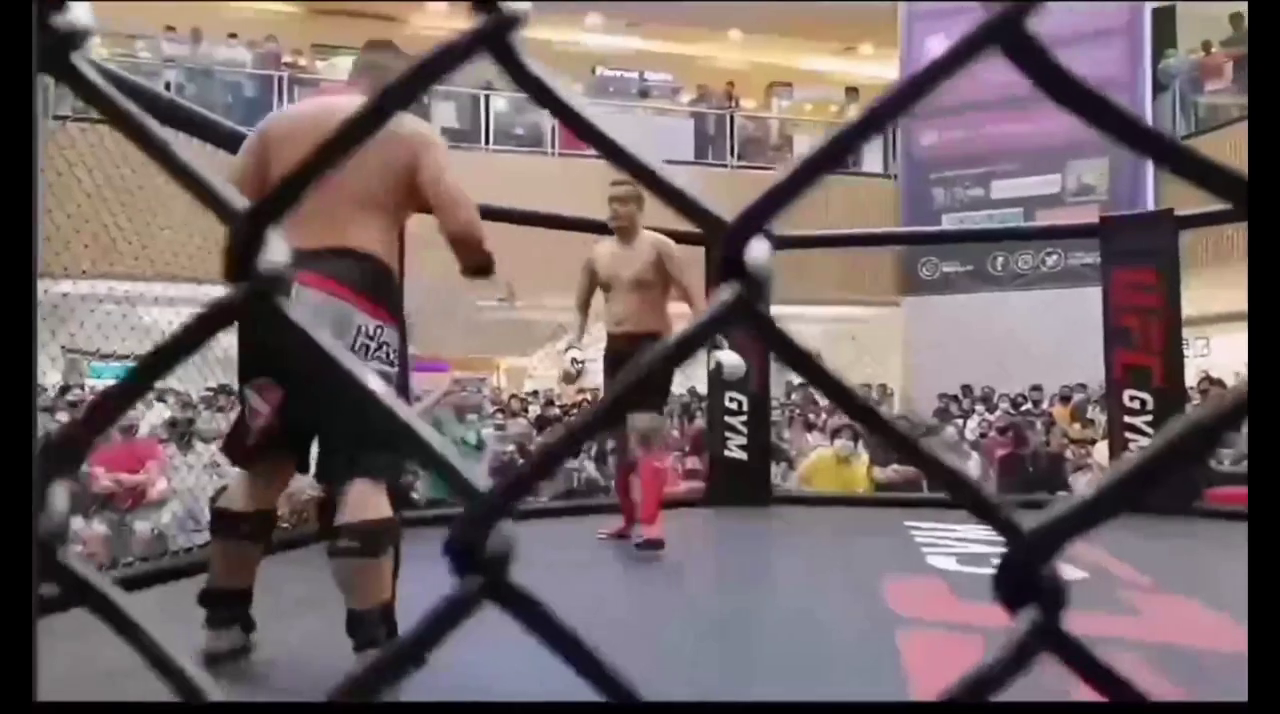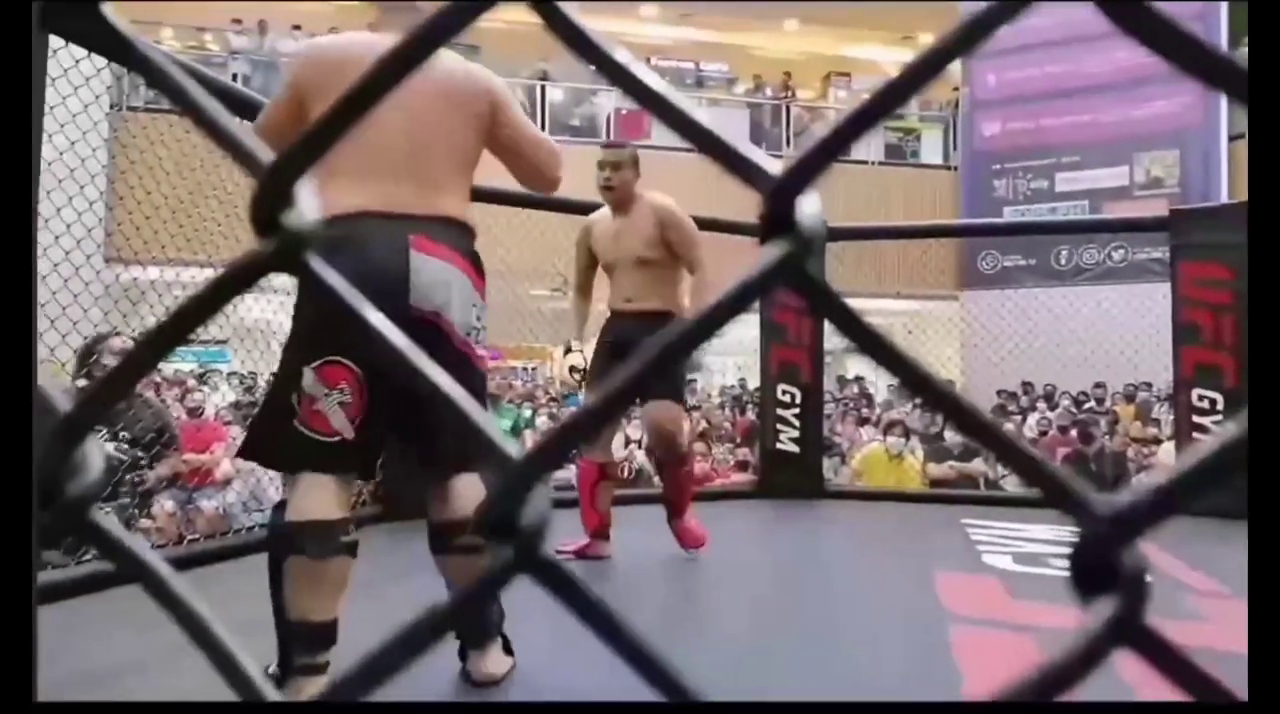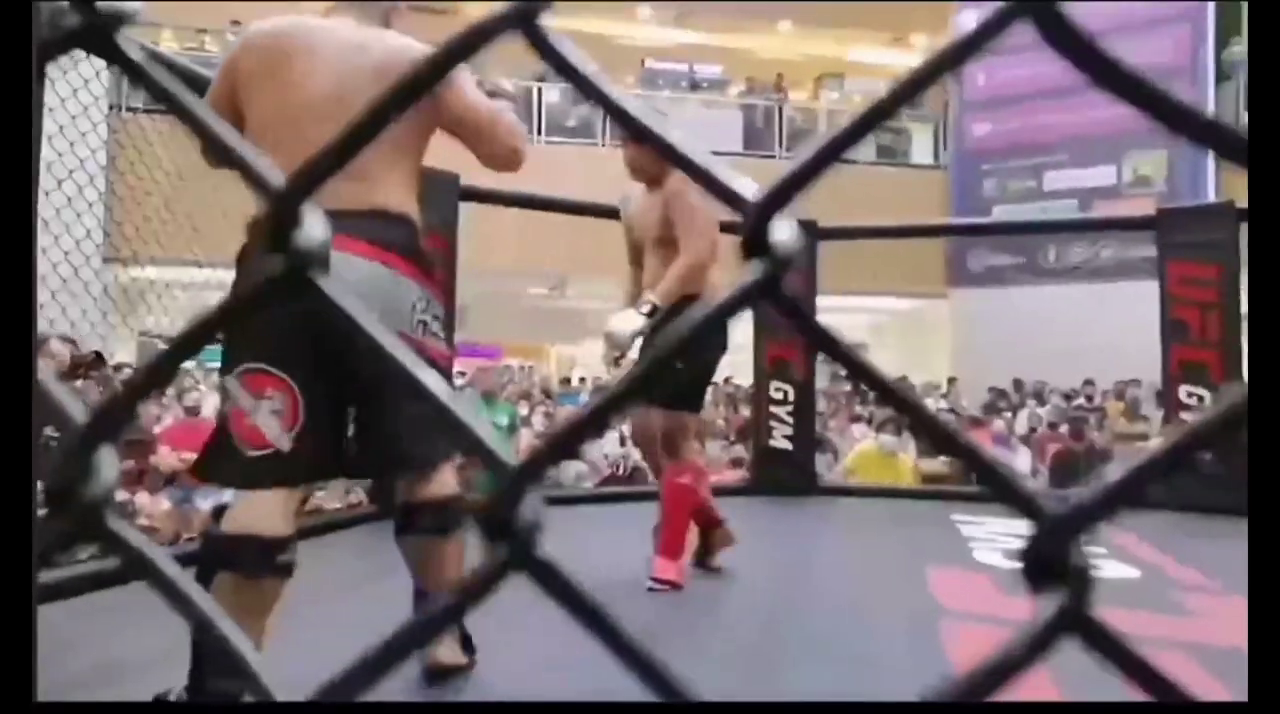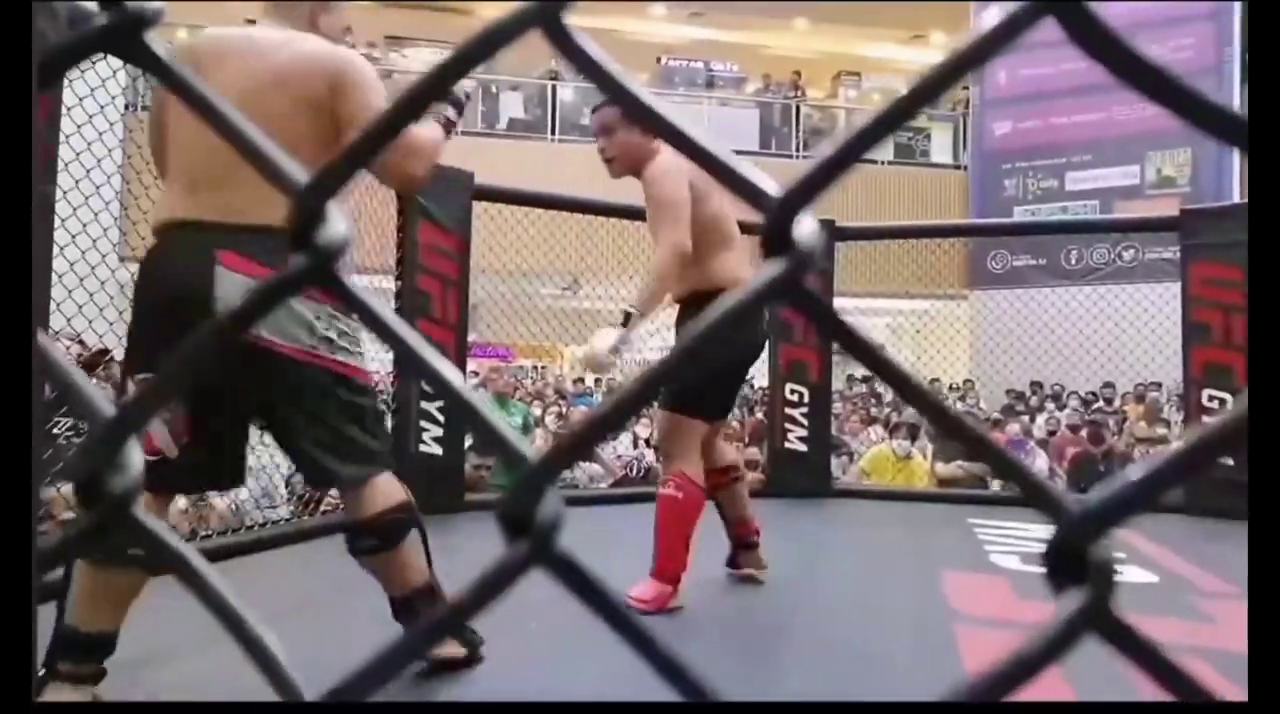
dt=0.7s
person 1, frame 1
left shoulder: (283, 120)
right shoulder: (412, 133)
right elbow: (462, 226)
right wrist: (476, 256)
right hip: (355, 299)
left knee: (261, 463)
right knee: (362, 471)
left ankle: (226, 617)
right ankle: (374, 641)
person 1, frame 2
left shoulder: (322, 56)
right shoulder: (476, 81)
left elbow: (263, 155)
right elbow: (549, 175)
right wrist: (510, 124)
left hip: (346, 257)
right hip: (445, 268)
left knee: (320, 465)
right knee: (458, 465)
left ankle: (305, 669)
right ankle: (484, 644)
person 1, frame 3
right shoulder: (422, 59)
left elbow: (212, 144)
right elbow: (509, 151)
right wrist: (495, 103)
right hip: (384, 266)
left knee: (267, 476)
right knee: (424, 457)
left ankle: (216, 685)
right ankle: (443, 634)
person 1, frame 4
right shoulder: (337, 66)
right elbow: (410, 166)
right wrist: (445, 109)
left hip: (179, 268)
right hip: (283, 277)
left knee: (142, 478)
right knee: (361, 462)
left ankle: (70, 674)
right ankle: (433, 627)
person 2, frame 1
left shoulder: (660, 247)
right shoulder: (598, 255)
left elbow: (694, 297)
right elbow: (582, 305)
right wrist: (575, 343)
left hip: (653, 349)
right hip: (615, 349)
left knee: (647, 433)
right knee: (621, 439)
left ankle: (648, 525)
right ankle: (629, 518)
person 2, frame 2
left shoulder: (663, 213)
right shoulder: (592, 228)
left elbow: (699, 271)
right elbow: (583, 289)
right wrist: (576, 341)
left hip: (661, 329)
right hip: (616, 330)
left knee: (664, 430)
right knee: (594, 429)
left ankle: (680, 514)
right ankle: (596, 536)
person 2, frame 3
left shoulder: (684, 188)
right shoulder: (633, 201)
left elbow: (695, 256)
left wrist: (645, 310)
right wrist: (625, 321)
right hip: (663, 322)
left knee: (675, 433)
right knee: (648, 431)
left ankle: (669, 557)
right ankle: (712, 526)
person 2, frame 4
left shoulder: (664, 169)
right shoulder: (674, 171)
left elbow: (676, 248)
left wrist: (627, 323)
left knee: (678, 441)
right knee: (705, 436)
left ankle: (665, 580)
right ankle: (746, 545)
